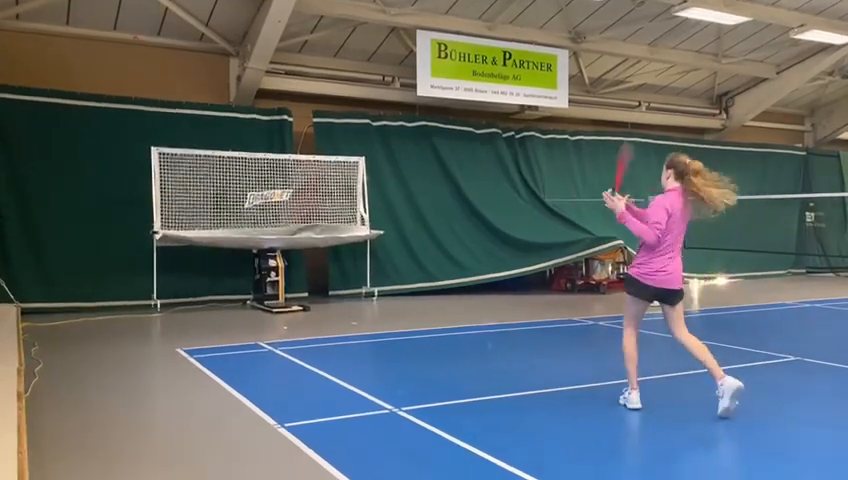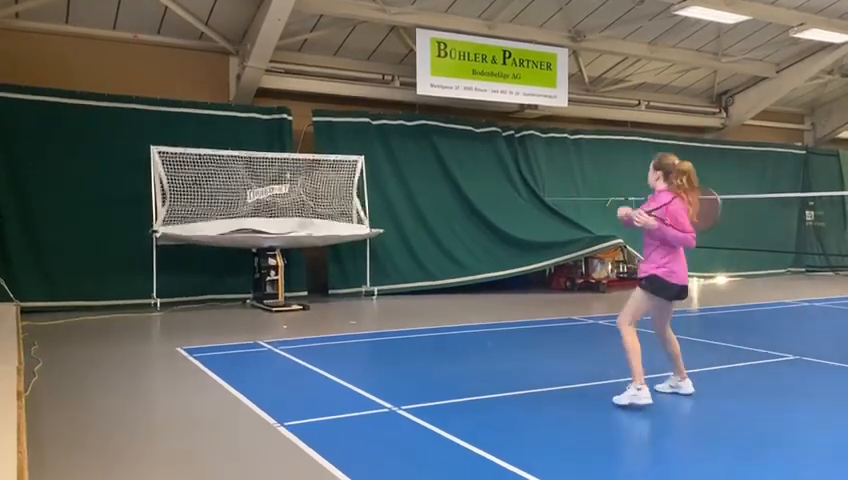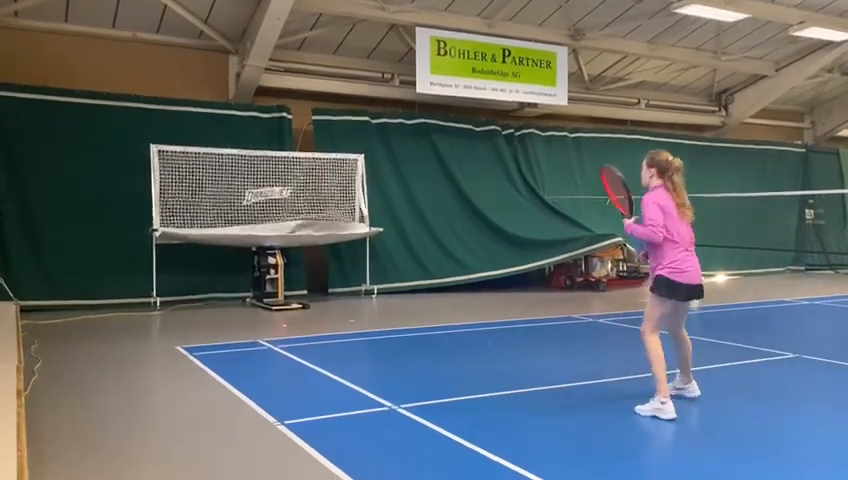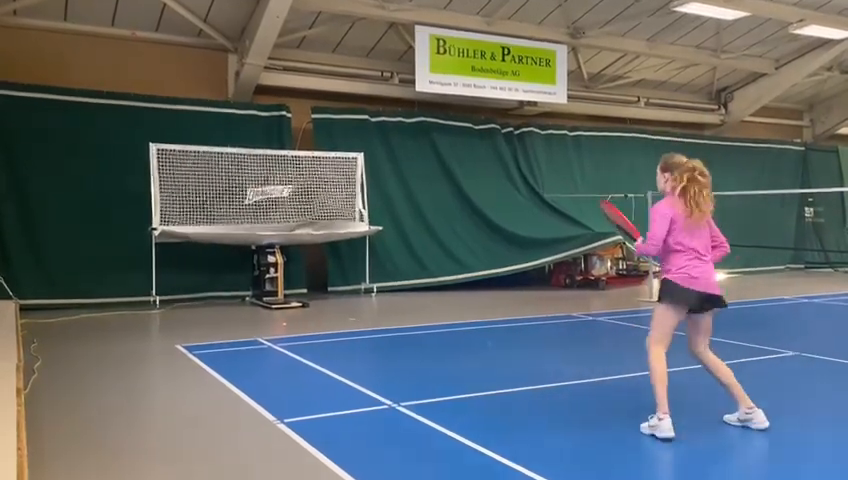
dt=0.3s
person 1, frame 1
left shoulder: (663, 201)
right shoulder: (684, 201)
left elbow: (651, 238)
right elbow: (649, 219)
left wrist: (621, 213)
right wrist: (628, 207)
left hip: (645, 275)
right hip: (672, 279)
left knee: (630, 329)
right knee: (682, 334)
left ankle: (633, 392)
right ankle: (723, 380)
person 1, frame 2
left shoulder: (675, 205)
right shoulder: (655, 200)
left elbow: (689, 241)
right elbow: (639, 223)
left wrist: (654, 225)
right wrist: (628, 214)
left hip: (663, 276)
right hip: (660, 275)
left knee: (626, 324)
right knee: (661, 326)
left ankle: (639, 387)
right ankle: (680, 378)
person 1, frame 3
left shoulder: (652, 198)
right shoulder: (674, 199)
left elbow: (654, 234)
left wrist: (630, 226)
right wrist: (651, 252)
left hip: (671, 275)
right hip: (688, 274)
left knee: (649, 332)
right knee: (676, 329)
left ankle: (663, 400)
right ankle: (686, 382)
person 1, frame 4
left shoulder: (662, 207)
right shoulder: (700, 208)
left elbow: (652, 249)
right elbow: (722, 247)
left wrist: (639, 246)
left hip: (681, 283)
right hip: (708, 286)
left knee: (655, 347)
right knee: (700, 350)
left ankle: (662, 419)
right ankle: (750, 411)
